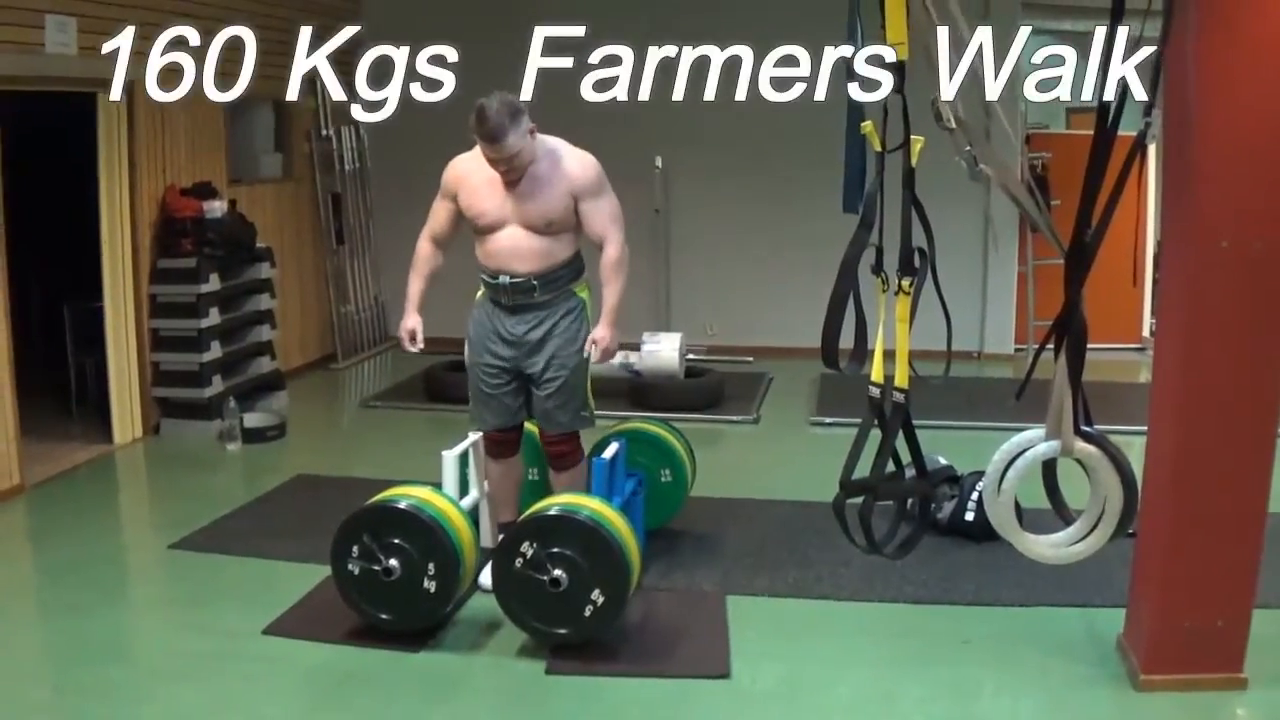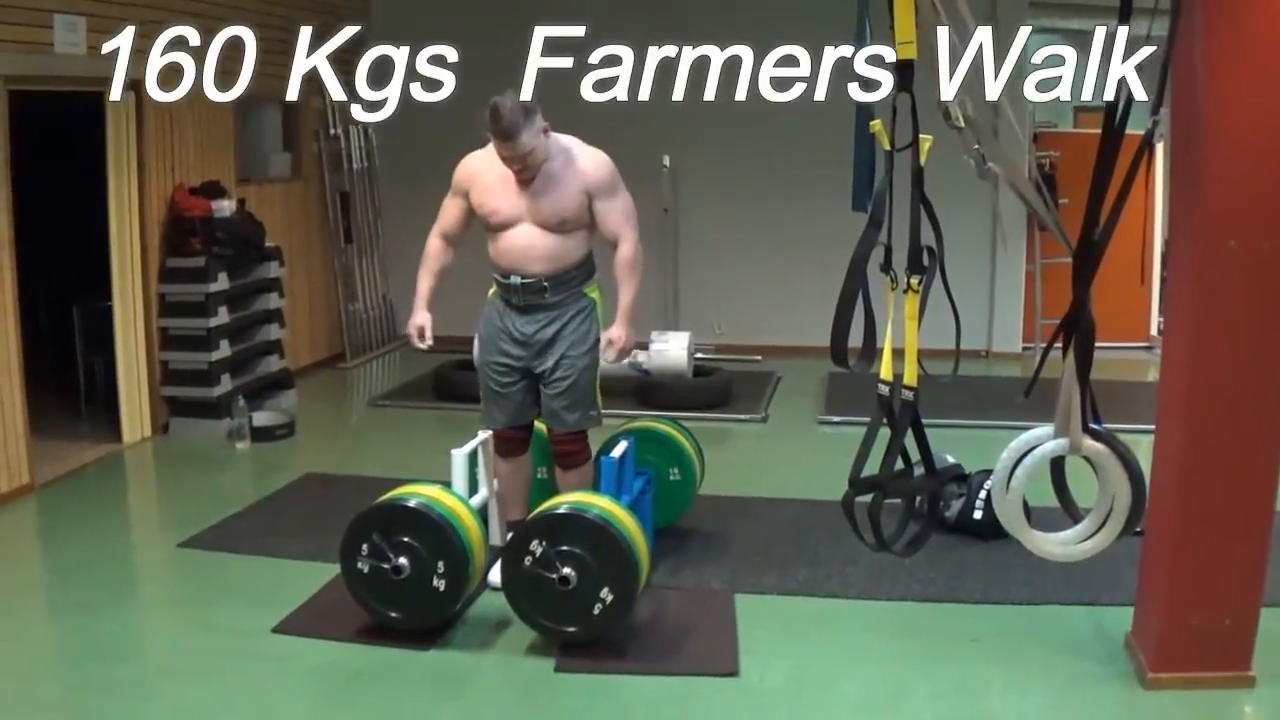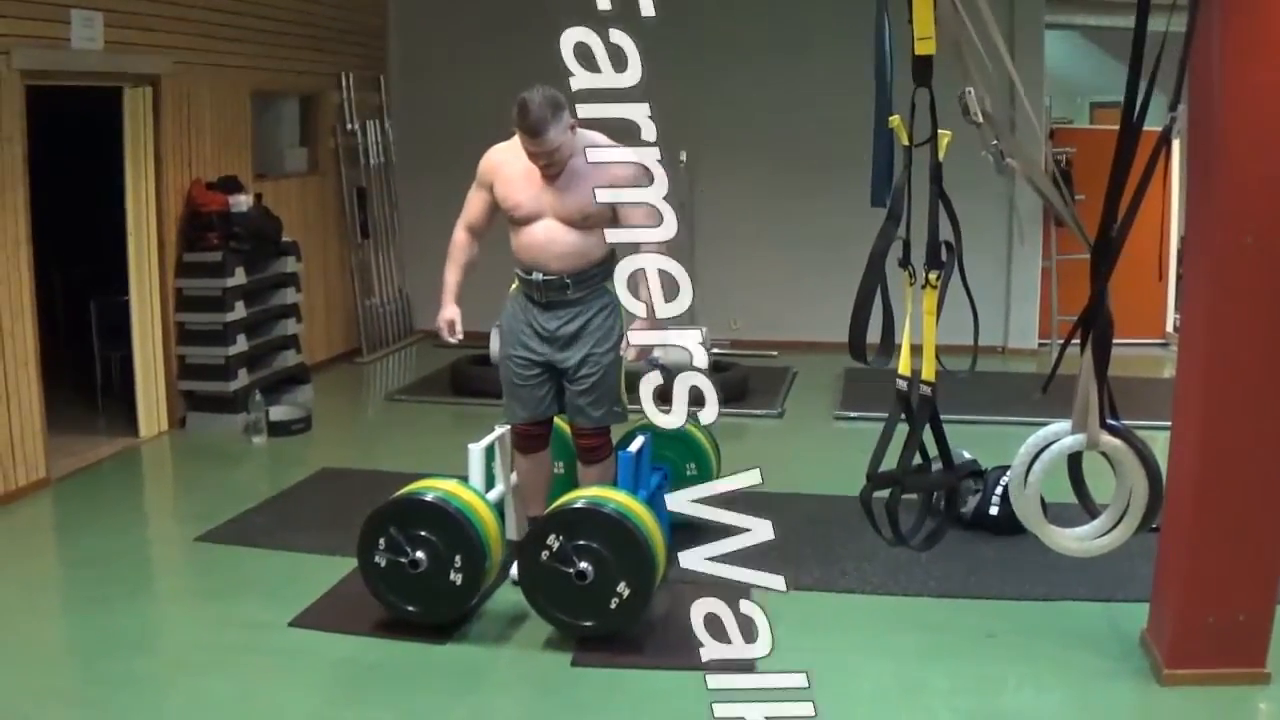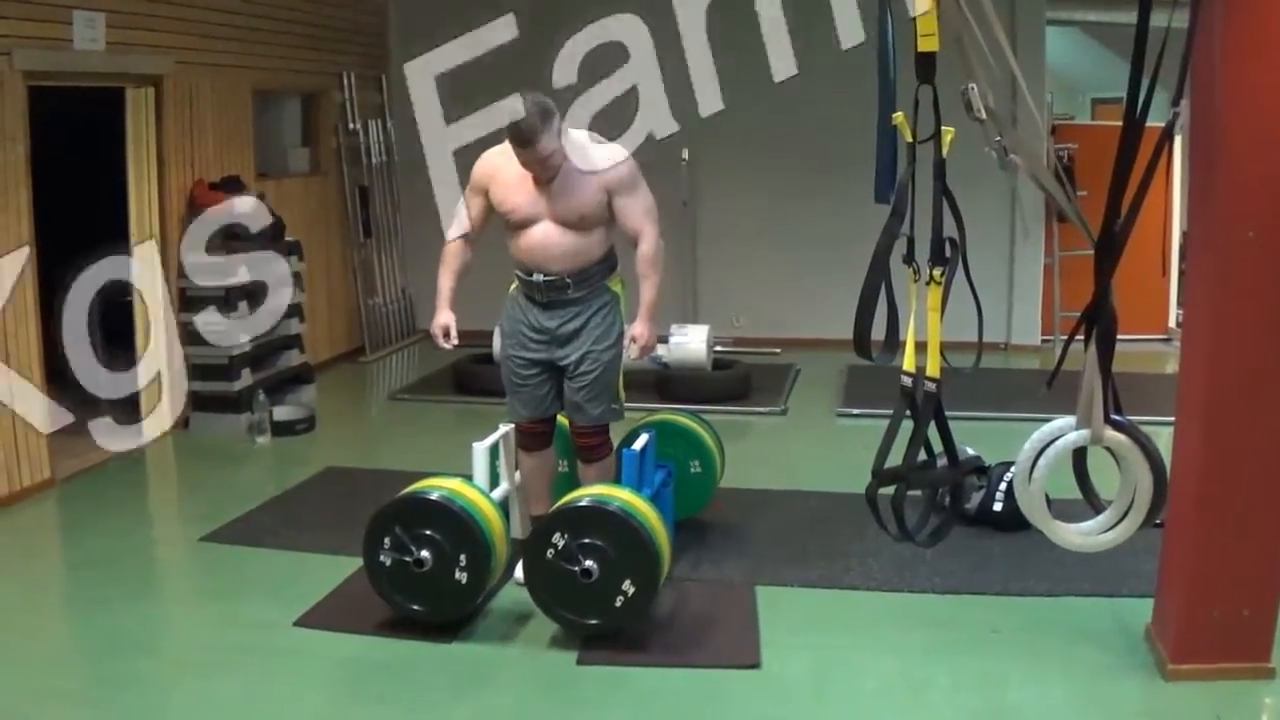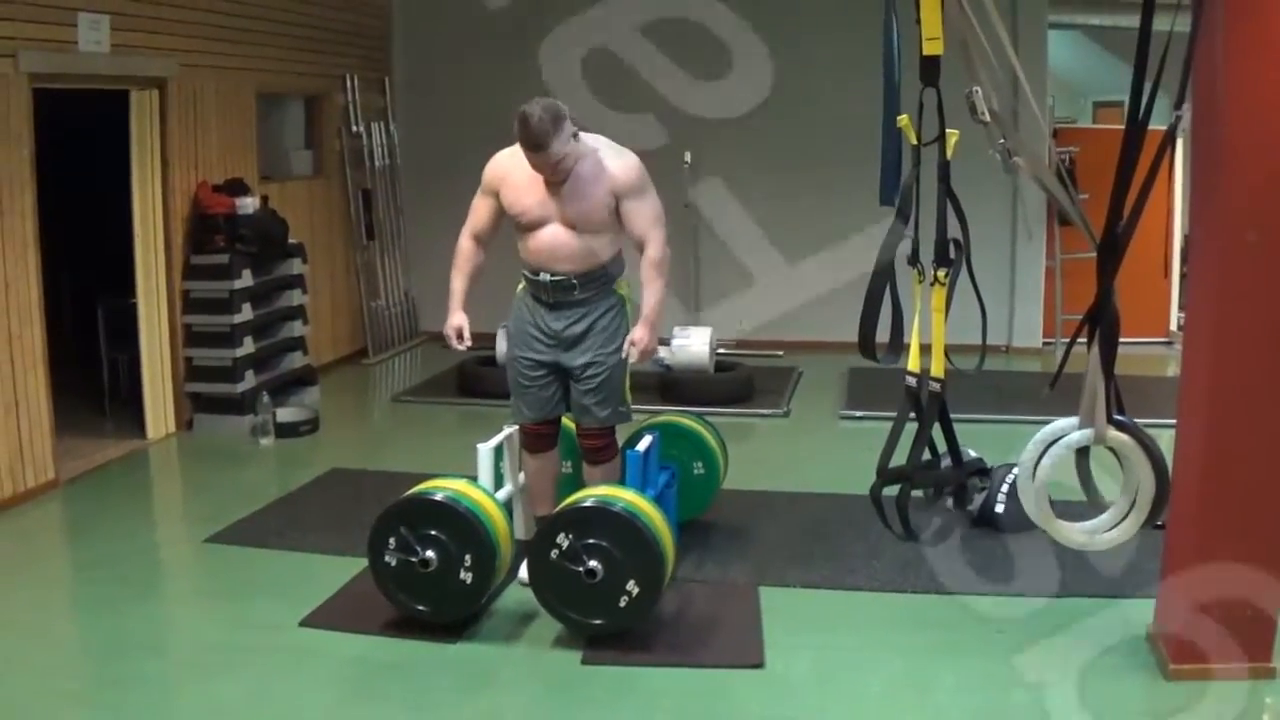
dt=0.4s
person 1, frame 1
left shoulder: (577, 168)
right shoulder: (460, 172)
left elbow: (612, 243)
right elbow: (432, 241)
left wrist: (607, 319)
right wrist: (412, 307)
left hip: (557, 310)
right hip: (492, 312)
left knee: (560, 436)
right knee: (498, 434)
right ankle: (506, 542)
person 1, frame 2
left shoulder: (591, 167)
right shoulder: (473, 170)
left elbow: (627, 242)
right elbow: (442, 238)
left wrist: (624, 317)
right wrist: (421, 303)
left hip: (569, 309)
right hip: (504, 310)
left knee: (567, 434)
right knee: (508, 433)
right ankle: (516, 541)
person 1, frame 3
left shoulder: (615, 164)
right shoulder: (497, 162)
left elbow: (649, 239)
right elbow: (468, 230)
left wrist: (643, 316)
right wrist: (449, 298)
left hip: (590, 305)
right hip: (526, 304)
left knee: (591, 431)
right knee: (527, 428)
person 1, frame 4
left shoulder: (609, 163)
right shoulder: (490, 167)
left elbow: (647, 238)
right elbow: (459, 235)
left wrist: (645, 315)
right wrist: (444, 303)
left hip: (591, 304)
right hip: (526, 305)
left knee: (590, 429)
right knee: (530, 427)
person 1, frame 5
left shoulder: (619, 167)
right shoulder: (501, 169)
left elbow: (654, 244)
right elbow: (473, 238)
left wrist: (647, 319)
right wrist: (456, 305)
left hip: (597, 306)
right hip: (532, 306)
left knee: (596, 432)
right knee: (535, 429)
